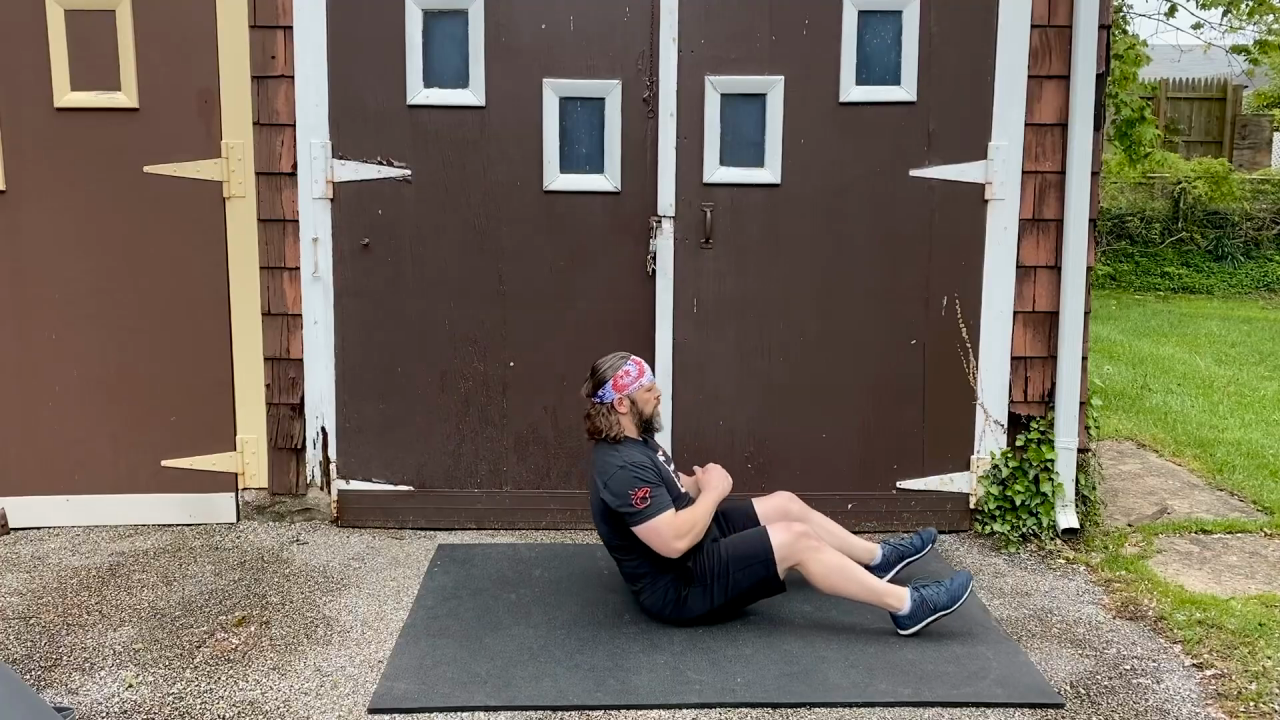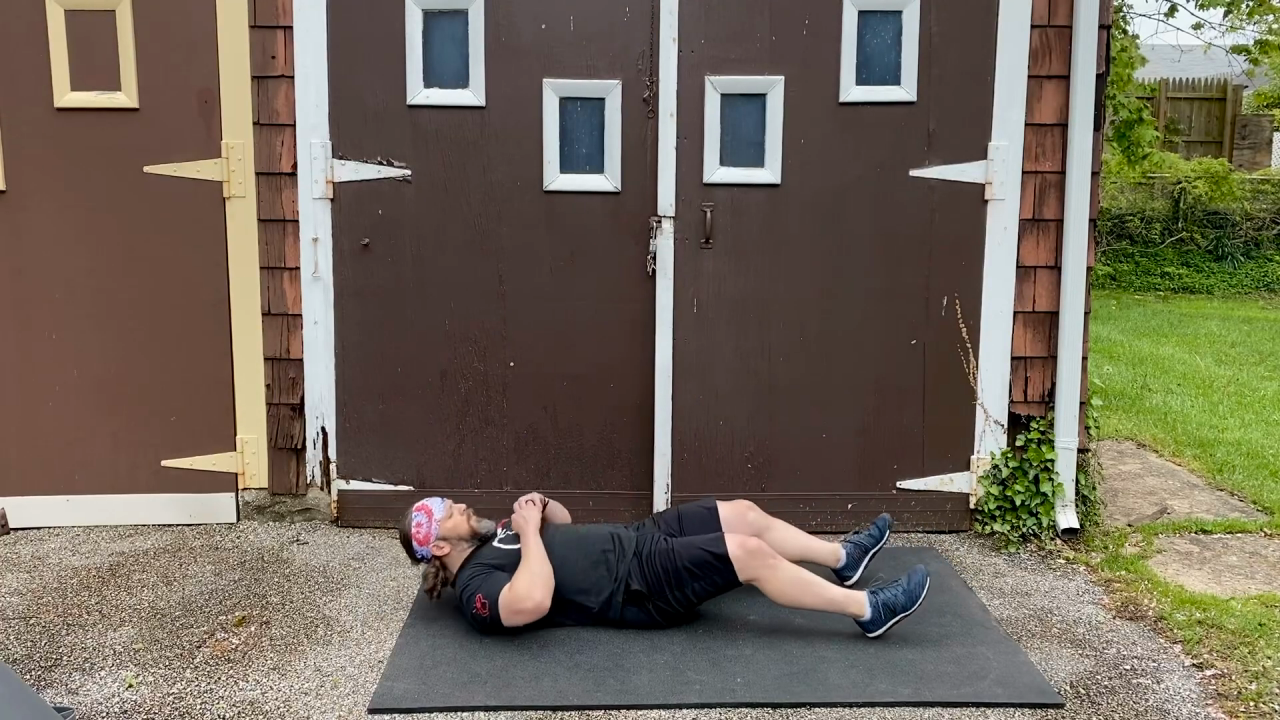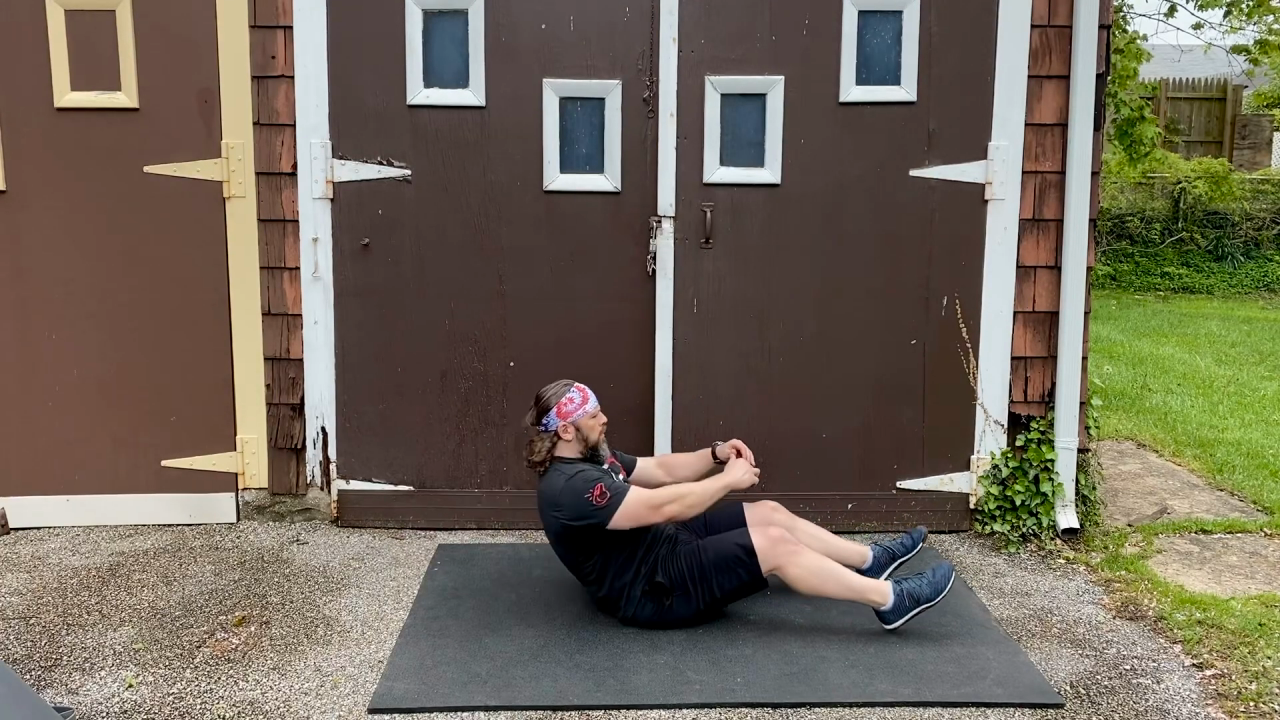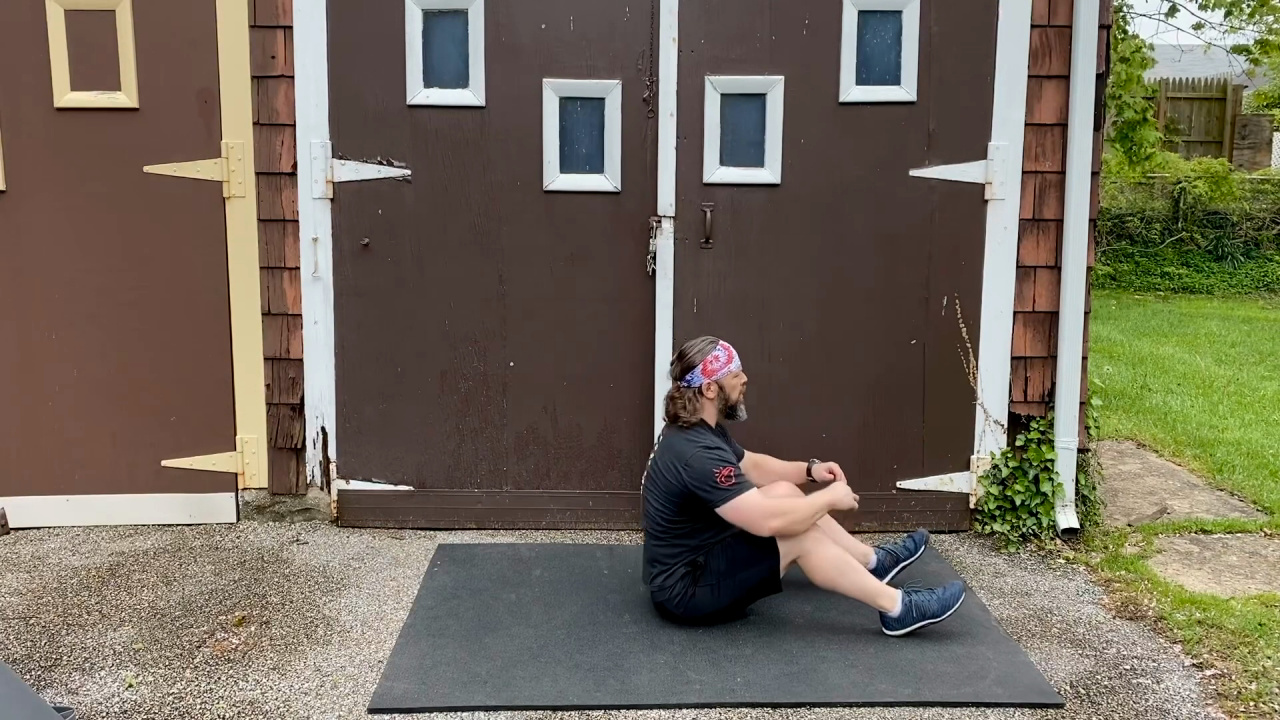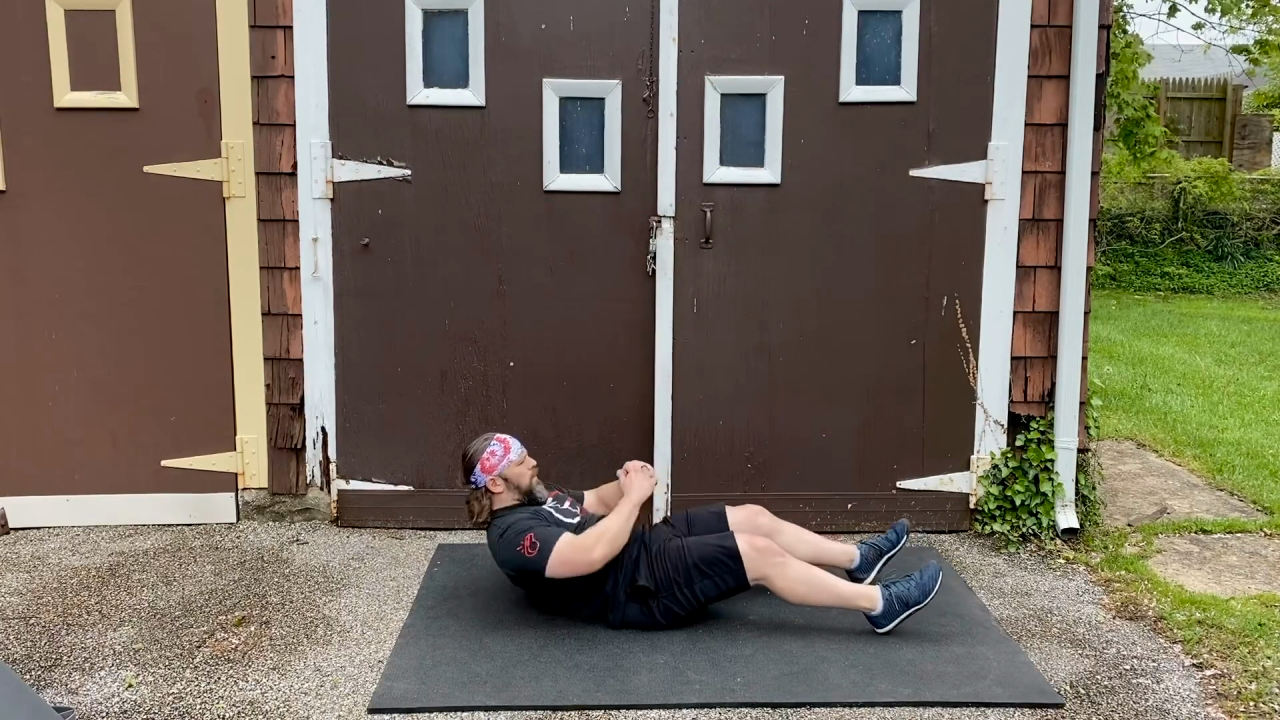
dt=1s
person 1, frame 1
left shoulder: (631, 441)
right shoulder: (624, 468)
right elbow: (675, 542)
left wrist: (697, 484)
right wrist: (713, 492)
left hip: (692, 554)
right hip: (676, 590)
left knee: (785, 505)
right knee: (797, 539)
left ankle: (878, 557)
right ankle: (905, 606)
person 1, frame 2
left shoulder: (490, 538)
right shoulder: (475, 584)
left elbow: (563, 527)
right elbow: (535, 600)
left wrist: (542, 511)
right wrist: (531, 533)
left hip: (635, 541)
right hip: (636, 588)
left knee: (743, 512)
right knee: (751, 553)
left ankle: (842, 557)
right ankle: (866, 609)
person 1, frame 3
left shoulder: (590, 459)
right shoulder: (569, 488)
left elbow: (661, 470)
right elbow: (663, 506)
left wrist: (715, 454)
right wrist: (728, 479)
left hip: (666, 545)
right hip: (653, 591)
left knee: (769, 512)
right knee: (774, 542)
left ankle: (870, 560)
right ankle: (888, 600)
person 1, frame 4
left shoulder: (697, 429)
right shoulder: (697, 454)
left elbow: (751, 467)
right elbow: (769, 521)
left wrist: (811, 470)
right wrist: (830, 498)
left hip: (695, 559)
right hip: (688, 589)
left knee: (783, 492)
right knee: (798, 535)
left ankle: (873, 562)
right ankle: (897, 608)
person 1, frame 5
left shoulder: (533, 499)
right shoulder: (513, 533)
left elbow: (599, 503)
right elbow: (591, 554)
left wrist: (625, 484)
right wrist: (634, 498)
left hip: (645, 551)
right hip: (637, 592)
left knee: (752, 516)
right knee: (759, 552)
left ankle: (856, 561)
right ankle: (877, 605)
